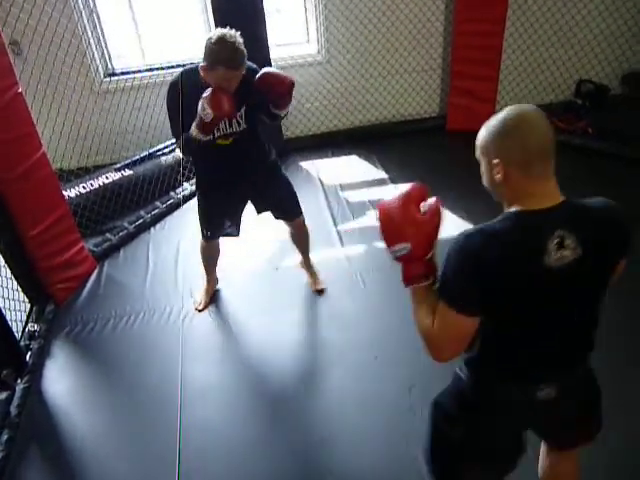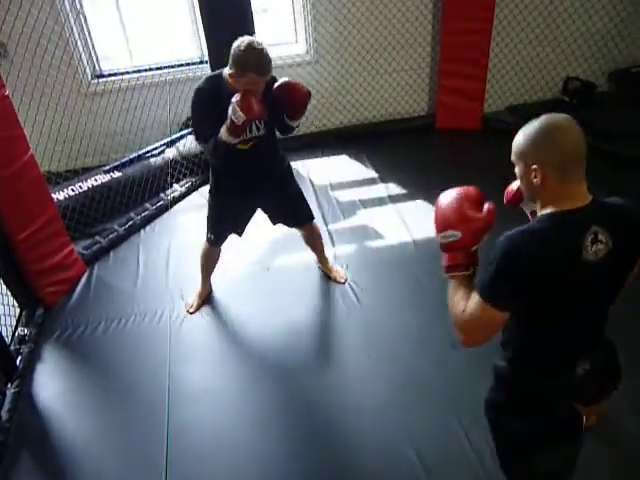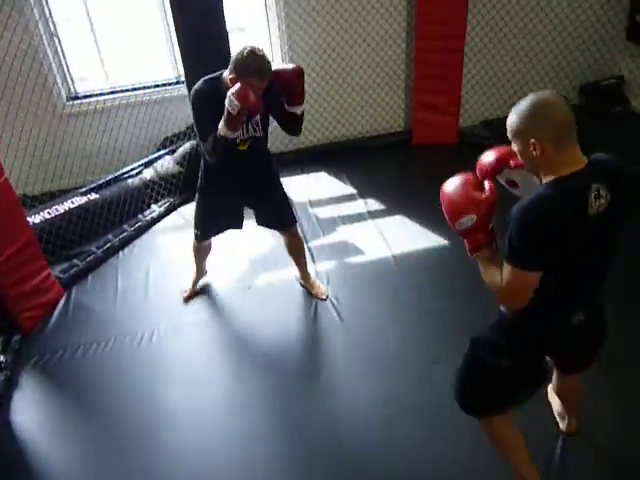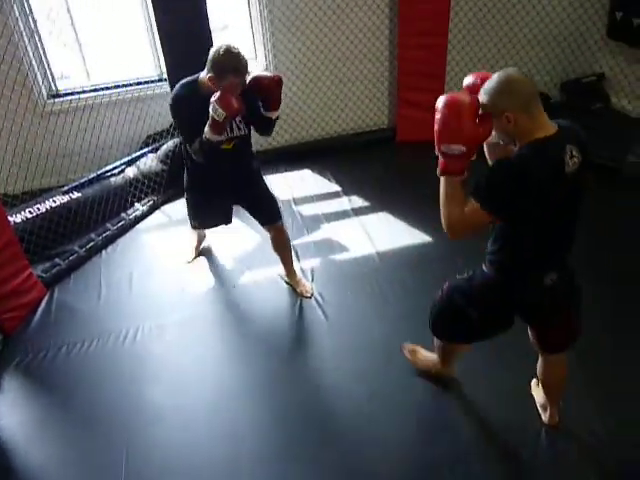
dt=0.2s
person 1, frame 1
left shoulder: (478, 250)
right shoulder: (606, 220)
left elbow: (442, 344)
left wrist: (415, 269)
left hip: (493, 391)
right hip: (568, 379)
right knee: (562, 445)
person 1, frame 2
left shoulder: (520, 250)
left elbow: (472, 332)
left wrist: (456, 257)
left hip: (531, 381)
right hip: (590, 356)
right knee: (587, 382)
right ankle: (588, 414)
person 1, frame 3
left shoulder: (535, 214)
right shoulder: (612, 173)
left elbow: (513, 297)
left wrist: (476, 237)
left hip: (531, 325)
right hip: (584, 309)
left knee: (481, 395)
right knee: (569, 367)
right ankle: (567, 412)
person 1, frame 4
left shoulder: (514, 171)
right shoulder: (572, 138)
left elbow: (456, 225)
left wrist: (452, 160)
right wrist: (491, 140)
left hip: (508, 280)
right hip: (555, 274)
left knee: (451, 316)
right knee: (553, 346)
left ankle: (441, 364)
right ankle: (548, 405)
person 2, frame 1
left shoulder: (250, 74)
right shoulder: (181, 88)
left elbow: (272, 117)
right elbow: (187, 148)
left wrist: (280, 103)
right wrist: (203, 126)
left hip: (259, 164)
right hip: (214, 176)
left knee: (295, 219)
right knee: (210, 238)
left ankle: (307, 263)
right ankle: (211, 282)
person 2, frame 2
left shoulder: (268, 84)
right shoulder: (206, 93)
left elbow: (285, 128)
right elbow: (212, 152)
left wrist: (295, 113)
right wrist: (232, 126)
left hip: (273, 170)
right hip: (230, 179)
left knee: (306, 223)
right knee: (213, 240)
left ankle: (324, 262)
right ankle: (204, 287)
person 2, frame 3
left shoulder: (266, 87)
right shoulder: (203, 93)
left elbow: (294, 128)
right elbow: (212, 152)
left wrist: (295, 98)
right wrist: (230, 120)
left hip: (261, 173)
right hip: (219, 179)
left knee: (289, 229)
right knee: (203, 236)
left ankle: (305, 277)
right ankle: (199, 275)
person 2, frame 4
left shoulder: (240, 89)
right shoulder: (183, 97)
left elbow: (264, 129)
right elbow: (198, 153)
left wrist: (271, 106)
right wrist: (215, 126)
left hip: (244, 170)
right hip: (205, 177)
left knee: (275, 225)
right knee: (200, 223)
left ankle: (291, 274)
right ankle: (200, 241)
